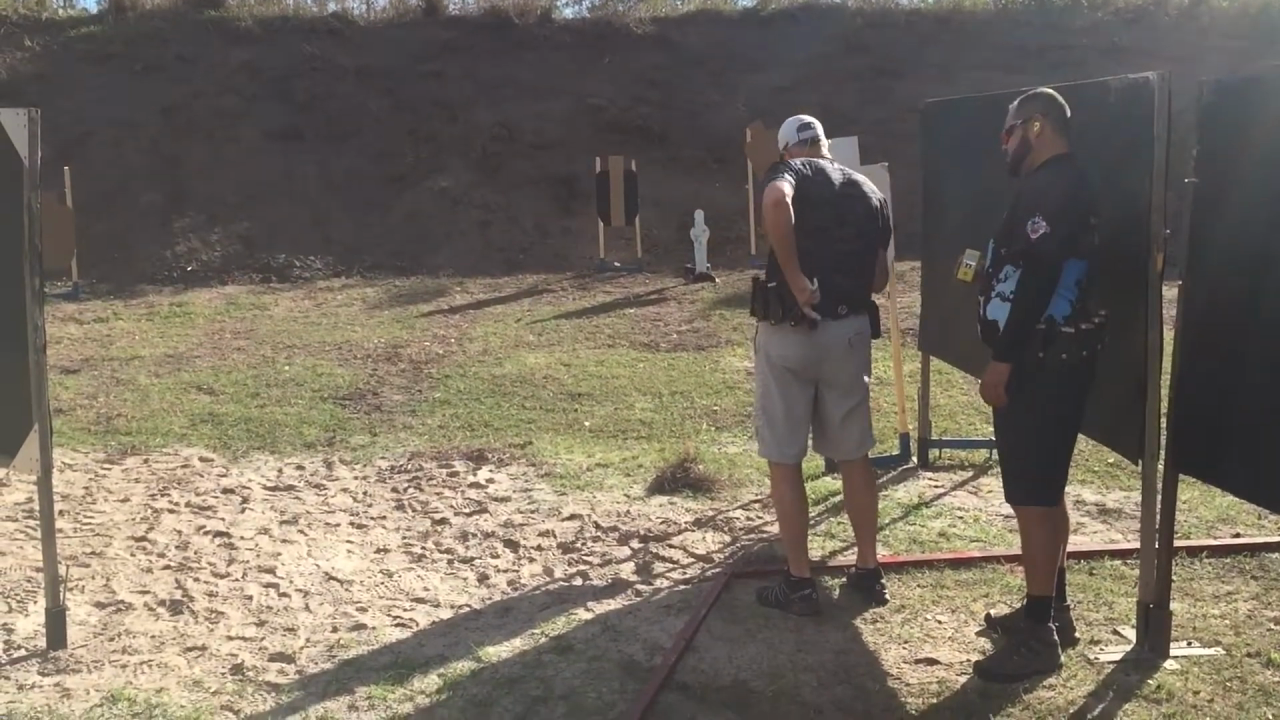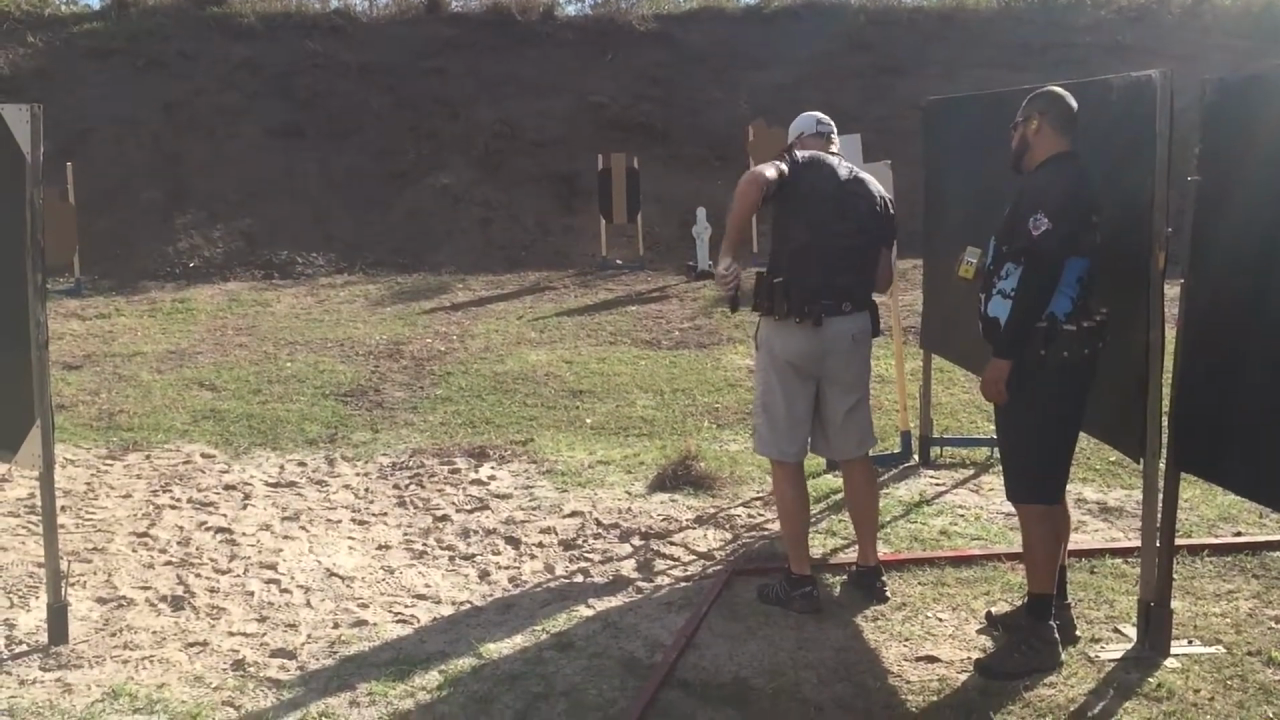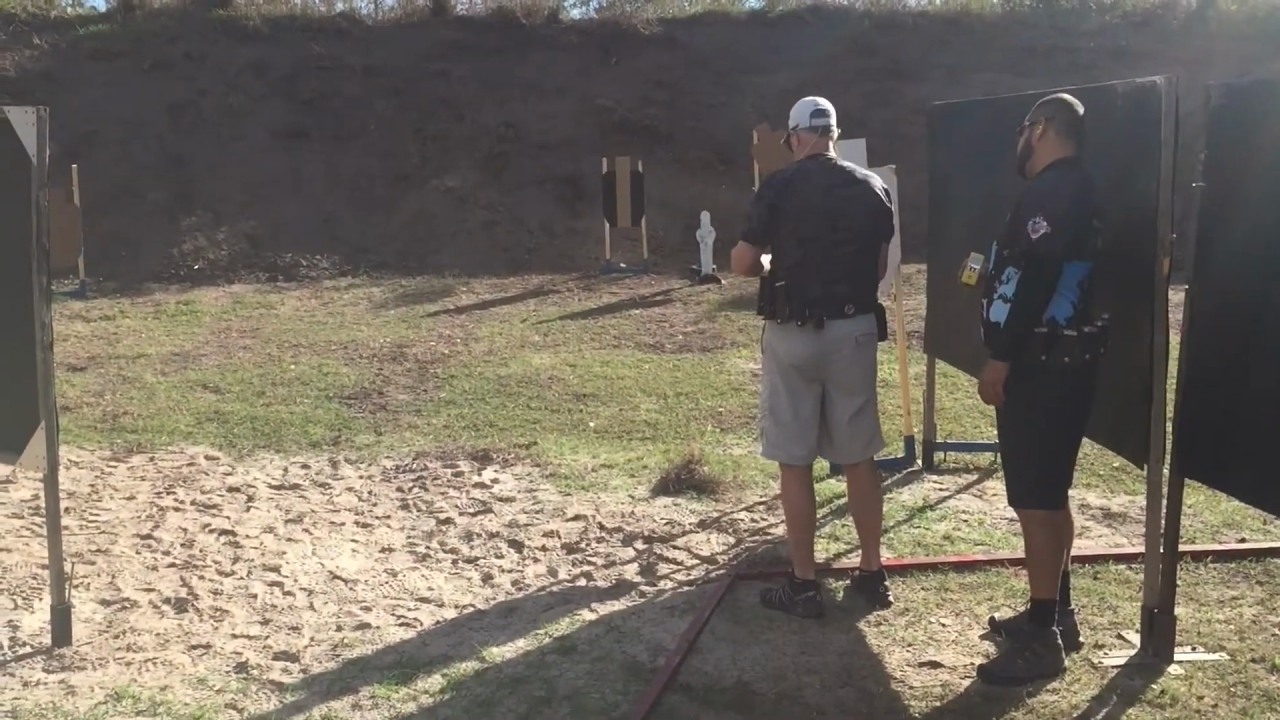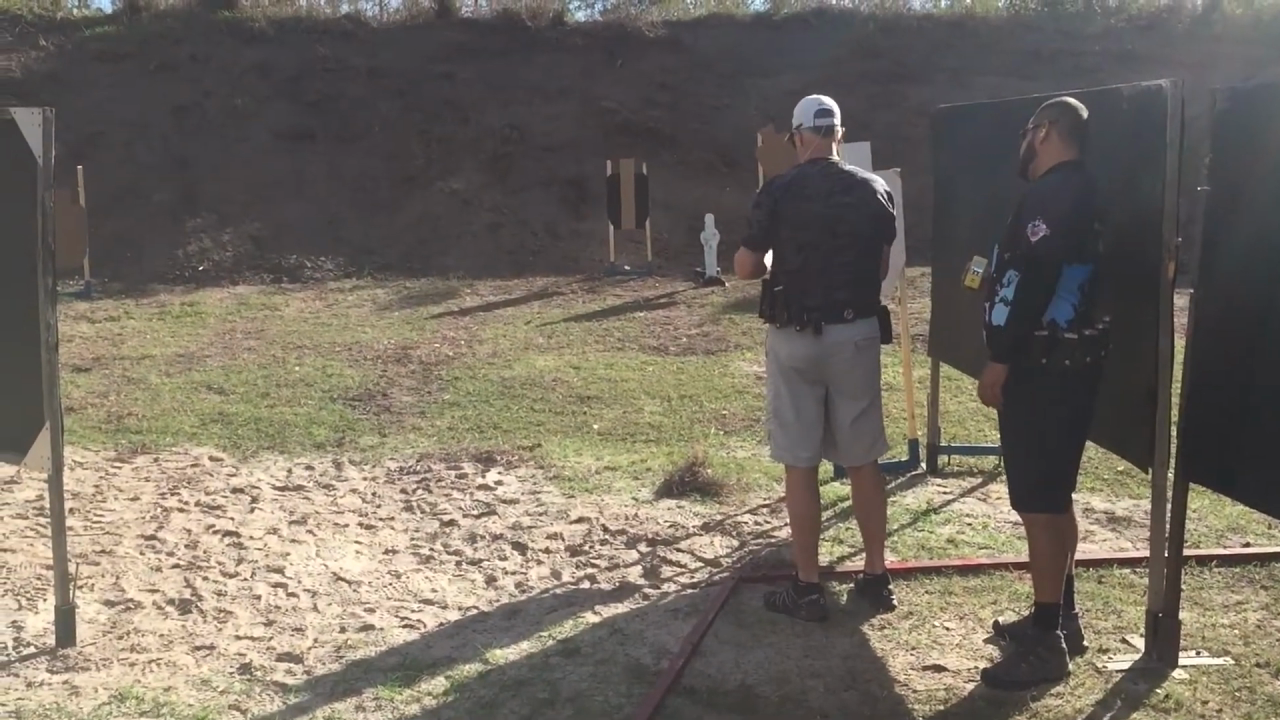
dt=0.4s
person 1, frame 1
left shoulder: (1048, 187)
right shoulder: (1060, 185)
left elbow: (1037, 278)
left wrist: (1002, 359)
left hip: (1038, 361)
right hip: (1053, 356)
left knee: (1032, 494)
right knee: (1043, 490)
left ankle: (1038, 634)
right ankle: (1049, 609)
person 1, frame 2
left shoulder: (1051, 185)
right shoulder: (1063, 183)
left elbow: (1039, 275)
left wrist: (1003, 355)
left hip: (1040, 358)
right hip: (1054, 354)
left knee: (1033, 493)
right knee: (1044, 488)
left ankle: (1039, 632)
right ankle: (1051, 607)
person 1, frame 3
left shoulder: (1052, 189)
right shoulder: (1070, 188)
left elbow: (1038, 278)
left wrist: (1001, 357)
left hip: (1041, 362)
right hip: (1057, 358)
left knee: (1035, 498)
right knee: (1047, 493)
left ankle: (1043, 637)
right ankle: (1054, 613)
person 1, frame 4
left shoulder: (1053, 192)
right shoulder: (1076, 191)
left elbow: (1036, 281)
left wrist: (999, 360)
left hip: (1044, 364)
right hip: (1063, 360)
left knee: (1038, 501)
right knee: (1052, 496)
left ankle: (1046, 641)
right ankle: (1059, 617)
person 2, frame 1
left shoulder: (792, 172)
right shoulder: (870, 192)
left elbow: (776, 202)
right elbow: (880, 278)
left wrist: (794, 279)
left hip: (788, 331)
right hip: (850, 330)
left knee: (784, 460)
right knee: (854, 455)
left ankle: (799, 583)
right ankle: (868, 571)
person 2, frame 2
left shoulder: (797, 166)
right shoulder: (875, 193)
left elbow: (756, 178)
right elbow: (883, 280)
left wrist: (728, 251)
left hip: (790, 329)
right hip: (850, 328)
left knee: (786, 458)
right knee: (854, 453)
left ankle: (799, 579)
right ankle: (870, 568)
person 2, frame 3
left shoulder: (780, 185)
right shoulder: (873, 188)
left elbow: (742, 262)
right elbow: (879, 266)
left hip: (793, 334)
right hip: (855, 330)
left knee: (794, 462)
right knee: (859, 456)
left ankle: (803, 584)
right ankle: (872, 573)
person 2, frame 4
left shoulder: (779, 190)
right shoulder: (875, 191)
left elbow: (745, 267)
right elbow: (881, 268)
left hip: (795, 338)
right hip: (857, 333)
left knee: (799, 464)
right knee: (863, 459)
left ankle: (807, 587)
right ankle: (876, 576)
